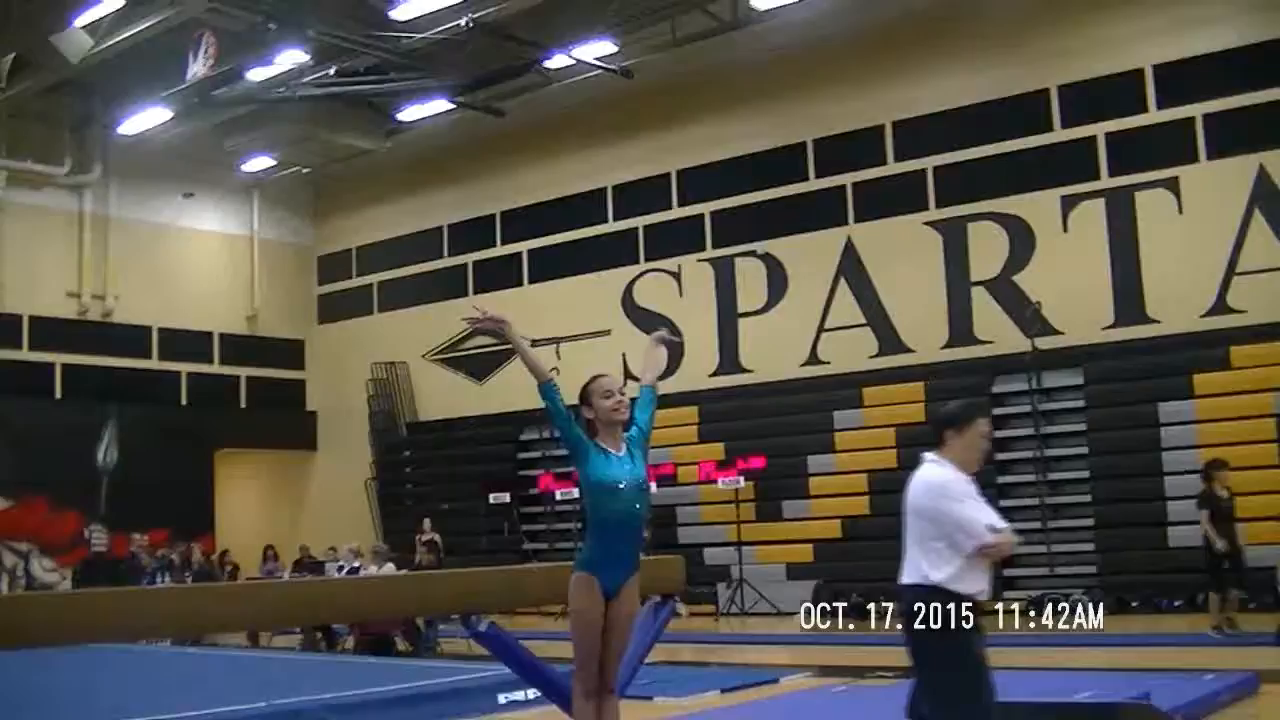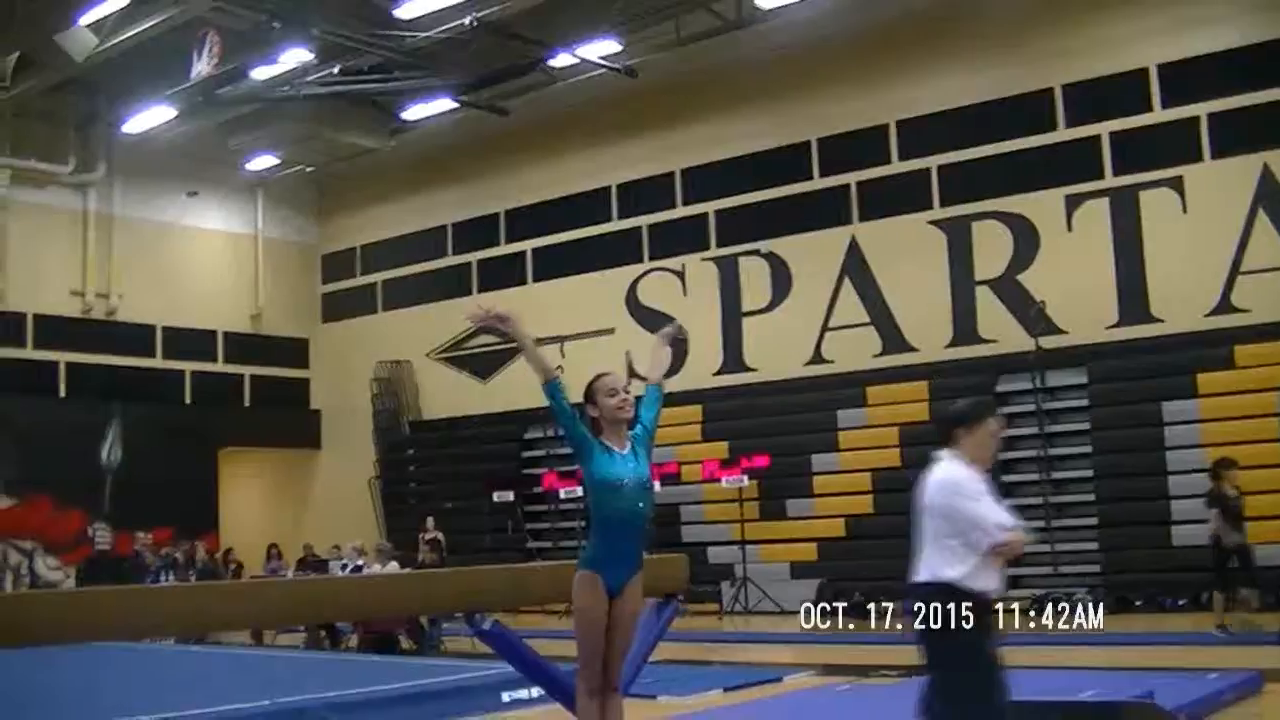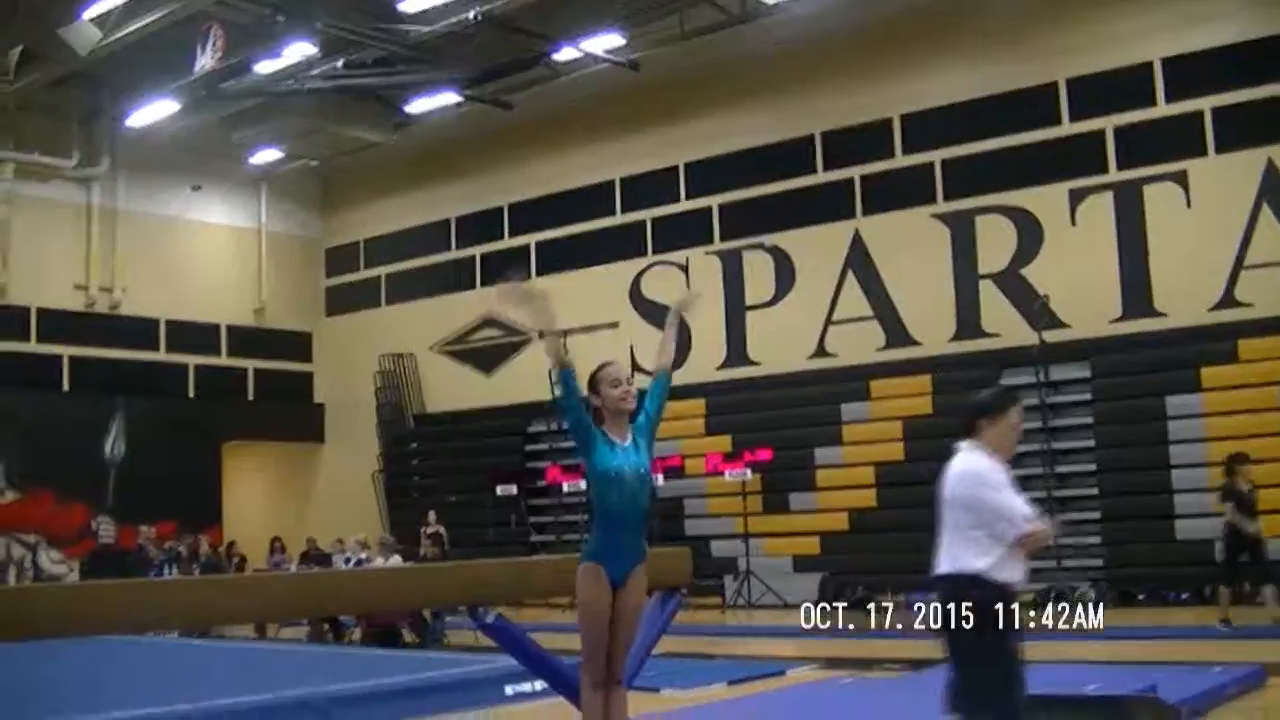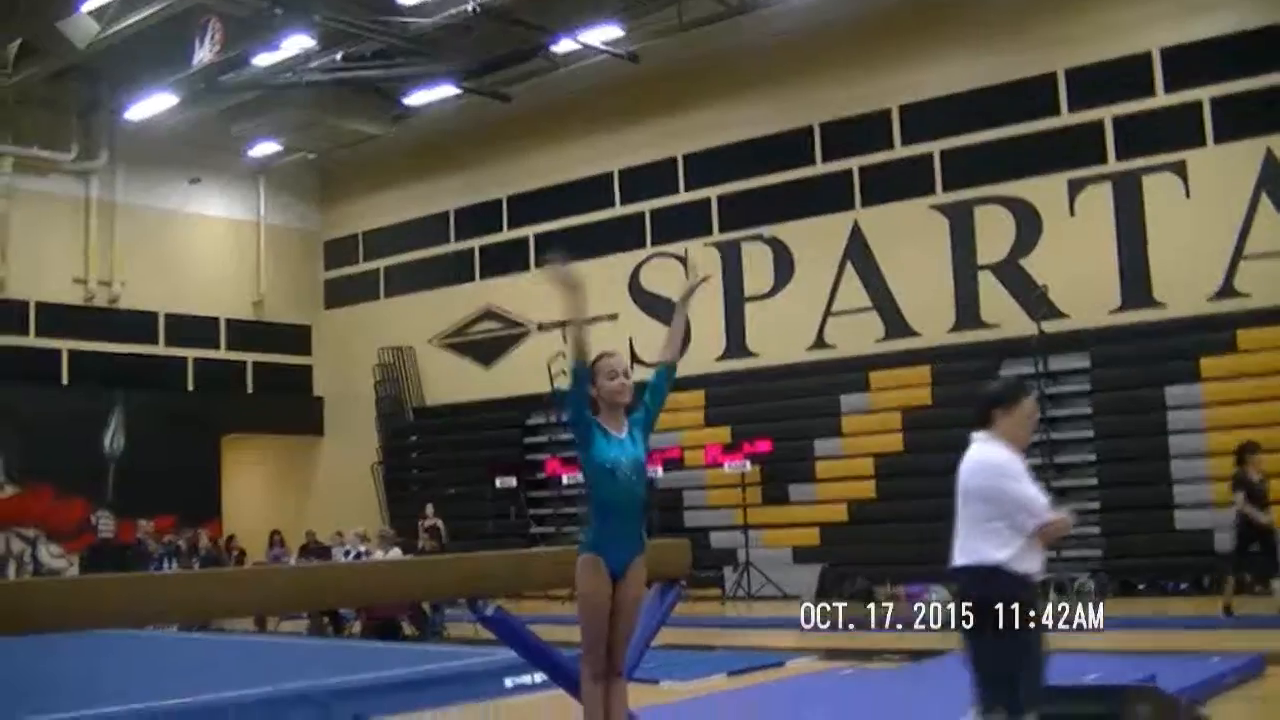
dt=0.1s
person 1, frame 1
left shoulder: (637, 443)
right shoulder: (584, 450)
left elbow: (648, 387)
right elbow: (549, 392)
left wrist: (655, 344)
right wrist: (511, 334)
left hip: (628, 576)
right hip: (591, 576)
left knee: (610, 682)
right knee: (587, 682)
person 1, frame 2
left shoulder: (642, 440)
right shoulder: (588, 448)
left elbow: (654, 386)
right elbow: (554, 390)
left wrist: (662, 340)
right wrist: (517, 332)
left hip: (631, 574)
right hip: (595, 574)
left knee: (614, 680)
right knee: (591, 680)
person 1, frame 3
left shoulder: (643, 434)
right shoulder: (592, 439)
left elbow: (662, 374)
right elbow: (567, 381)
left wrist: (673, 319)
right wrist: (544, 319)
left hip: (634, 563)
right hip: (599, 563)
left knee: (617, 672)
right knee: (595, 671)
person 1, frame 4
left shoulder: (638, 425)
right shoulder: (586, 431)
left elbow: (666, 365)
right elbow: (579, 374)
left wrist: (683, 305)
right wrist: (577, 308)
left hip: (632, 554)
right hip: (597, 554)
left knee: (616, 664)
right knee: (593, 663)
person 2, frame 1
left shoulder: (957, 482)
right shoulder: (937, 481)
left elbow: (1001, 539)
right elbow: (987, 546)
left wrist: (999, 542)
right wrist: (998, 543)
left hip: (951, 605)
right hip: (935, 605)
person 2, frame 2
left shoulder: (968, 478)
right shoulder: (952, 479)
left elbow: (1009, 537)
right elbow: (1001, 544)
left wrist: (1010, 540)
right wrist: (1010, 541)
left hip: (962, 604)
right hip: (948, 603)
person 2, frame 3
left shoulder: (985, 468)
right shoulder: (976, 470)
left elbow: (1034, 532)
right elbow: (1029, 534)
left wrist: (1031, 531)
right wrist: (1035, 531)
left hip: (986, 594)
right hip: (974, 595)
person 2, frame 4
left shoulder: (999, 459)
right shoulder: (993, 461)
left elbow: (1050, 521)
right elbow: (1049, 525)
left wrist: (1050, 522)
right wrist: (1057, 521)
left hip: (1003, 585)
right hip: (993, 585)
